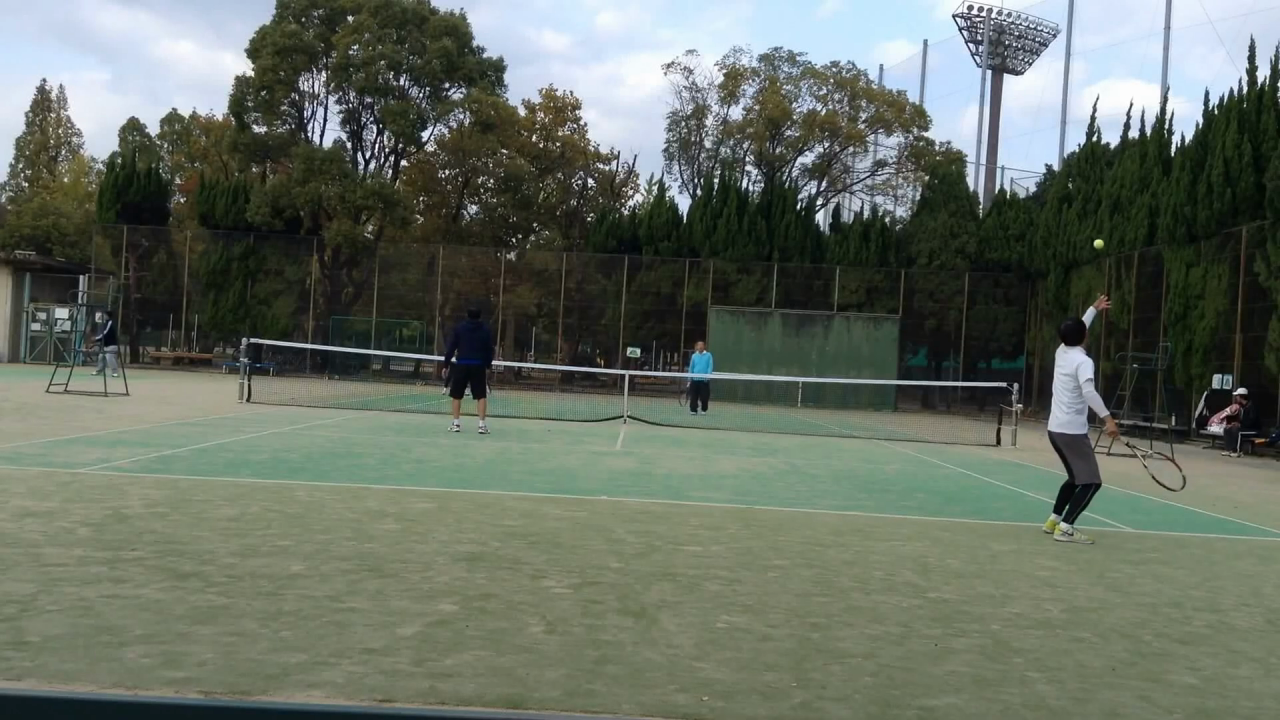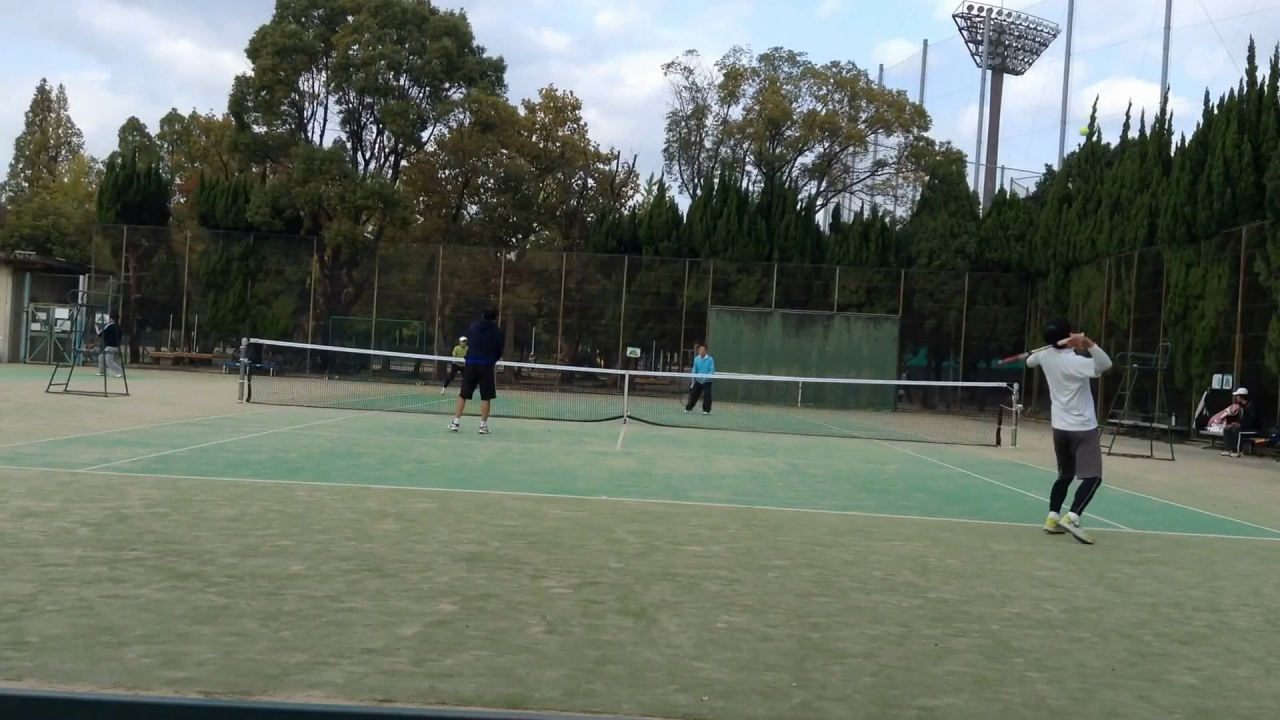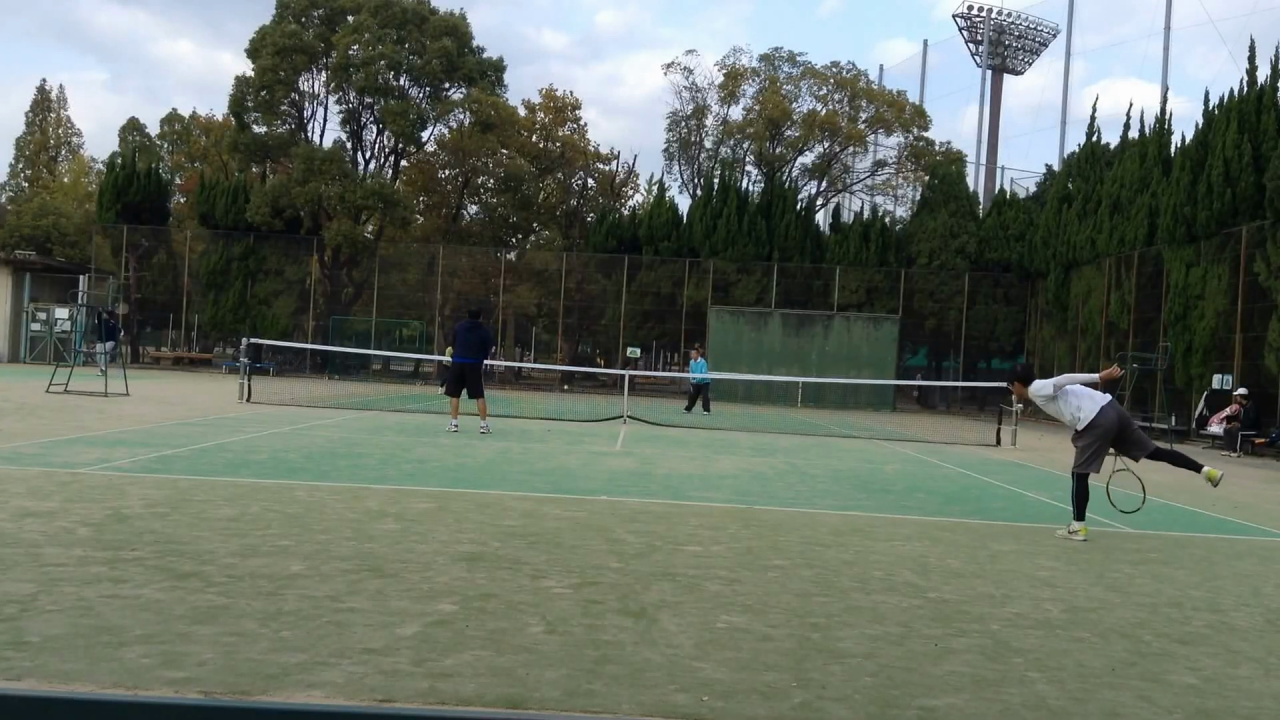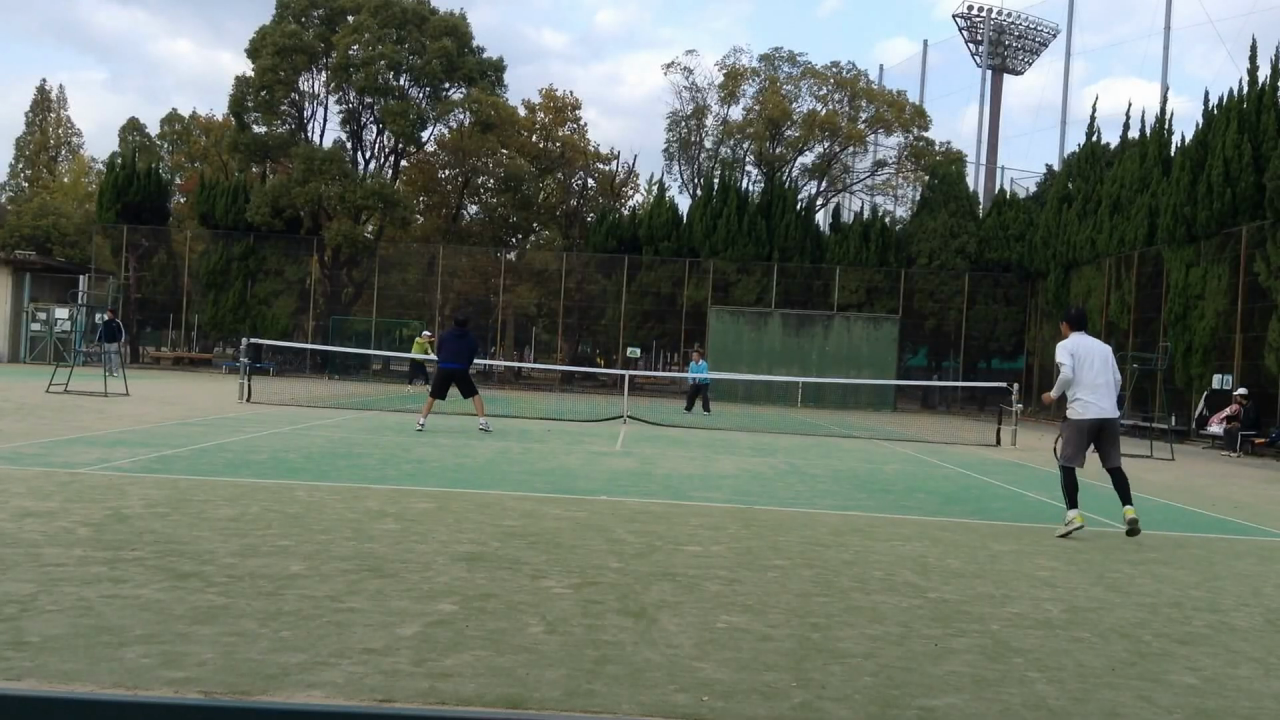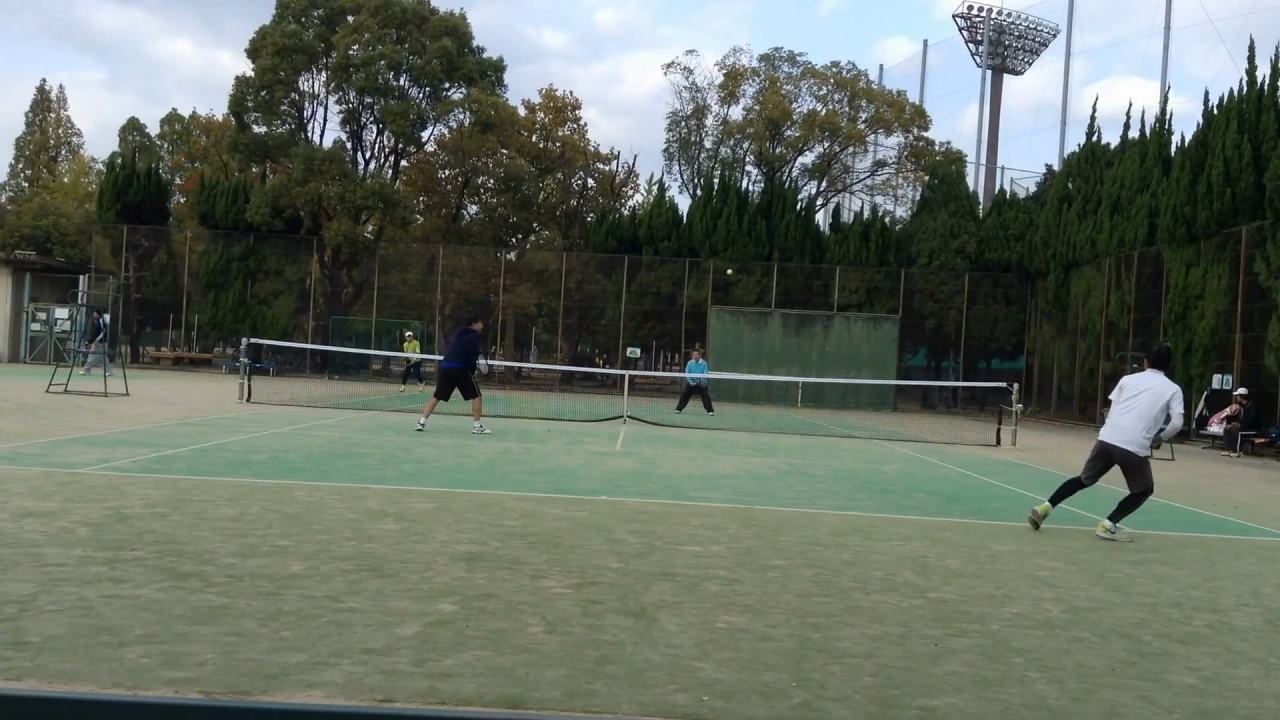
dt=0.7s
person 1, frame 1
left shoulder: (1061, 353)
right shoulder: (1083, 362)
left elbow: (1074, 331)
right elbow: (1089, 392)
left wrist: (1094, 309)
right wrist: (1108, 418)
left hip: (1055, 429)
right hip: (1072, 431)
left knee: (1076, 478)
right knee: (1091, 482)
left ankle: (1054, 520)
right ankle: (1064, 528)
person 1, frame 2
left shoulder: (1046, 355)
right shoulder: (1075, 362)
left elbow: (1030, 361)
right elbow: (1104, 366)
left wrist: (1067, 342)
right wrist: (1089, 344)
left hip: (1060, 428)
right hip: (1084, 428)
left knee: (1065, 475)
right knee: (1092, 477)
left ankle: (1053, 518)
right ankle: (1071, 518)
person 1, frame 3
left shoulder: (1037, 389)
right shoulder: (1045, 385)
left elbow: (1067, 378)
left wrist: (1098, 377)
left hip: (1096, 421)
right hip: (1113, 410)
left knee: (1080, 473)
right knee: (1153, 451)
left ankle: (1078, 527)
right ankle: (1206, 471)
person 1, frame 4
left shoulder: (1066, 345)
right shoulder: (1104, 347)
left elbow: (1067, 375)
right elbow: (1117, 380)
left wrist: (1054, 395)
left hip: (1081, 414)
right hip: (1110, 415)
left knee: (1067, 465)
right knee: (1114, 467)
left ankle: (1073, 515)
right ankle: (1129, 511)
person 1, frame 5
left shoulder: (1127, 380)
right shoulder: (1173, 389)
left elbow: (1113, 411)
right elbow: (1177, 422)
right wrist: (1161, 438)
left hip: (1107, 438)
right hip: (1134, 447)
left knee: (1083, 479)
right knee: (1143, 490)
left ankle: (1045, 508)
right ankle: (1109, 525)
